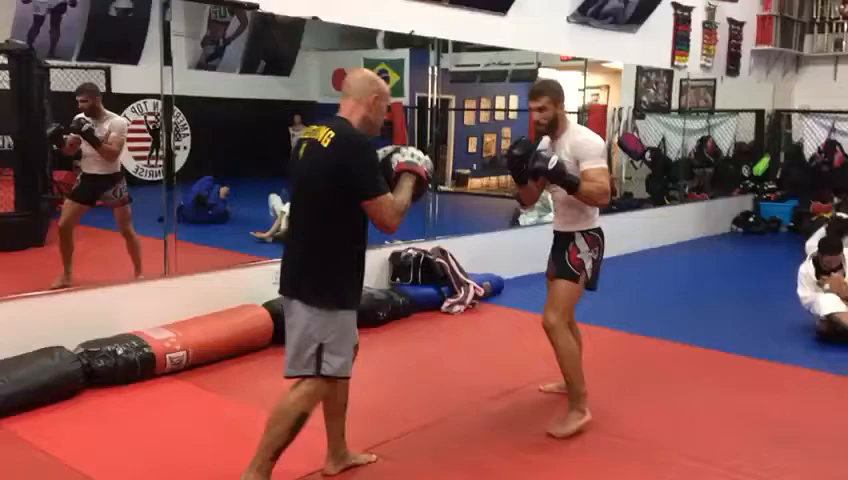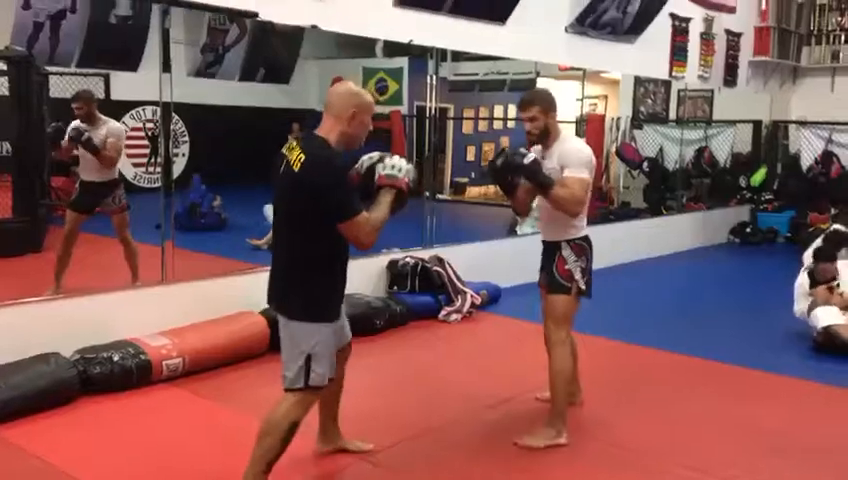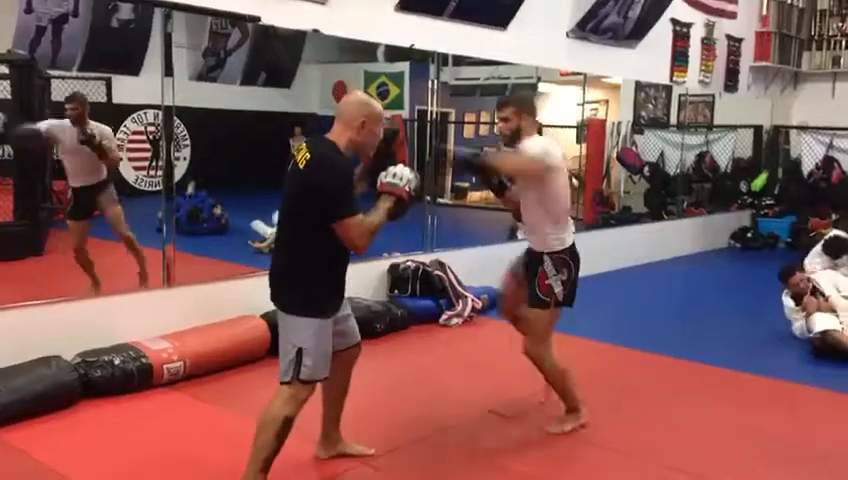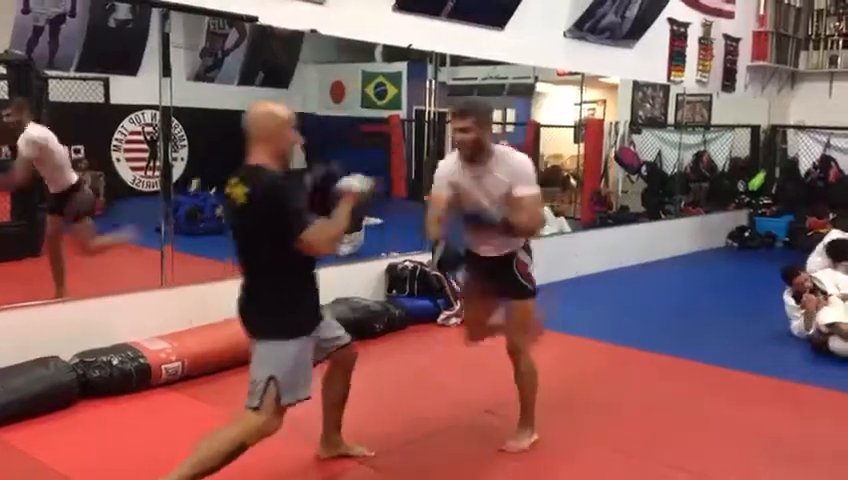
dt=0.4s
person 1, frame 1
left shoulder: (315, 134)
right shoulder: (353, 143)
right elbow: (389, 218)
left wrist: (379, 173)
right wrist: (409, 177)
left hip: (312, 272)
right hip: (323, 280)
left knee: (338, 365)
right knee: (313, 382)
person 1, frame 2
left shoulder: (303, 147)
right shoulder: (325, 164)
right elbow: (364, 236)
left wrist: (358, 176)
right wrist: (388, 190)
left hip: (316, 284)
right hip: (306, 293)
left knee: (337, 352)
right knee: (303, 392)
left ankle: (328, 435)
person 1, frame 3
left shoulder: (318, 151)
right shoulder: (332, 165)
right elbow: (357, 239)
right wrist: (389, 197)
left hip: (323, 284)
right hip: (303, 291)
left knee: (347, 350)
right knee: (297, 388)
left ankle: (330, 440)
person 1, frame 4
left shoulder: (251, 180)
right shoulder: (265, 186)
right elbow: (323, 245)
right wrist: (346, 204)
left hip: (295, 306)
right hip: (277, 317)
left knee: (344, 355)
right knee: (263, 419)
left ankle: (331, 441)
person 2, frame 1
left shoulder: (586, 141)
right shoulder: (543, 145)
left elbow: (602, 194)
right elbow: (528, 199)
left wrist: (562, 176)
right wrist: (519, 170)
left hip: (583, 240)
right hip: (562, 237)
left knee: (553, 321)
right knee: (564, 317)
left ankle: (577, 409)
right ankle: (575, 381)
person 2, frame 2
left shoulder: (575, 151)
right shoulder: (535, 152)
left elbow: (575, 205)
right elbow: (523, 209)
left wrist: (538, 176)
right wrist: (508, 182)
left hip: (570, 250)
right hip: (551, 247)
left knee: (555, 336)
right knee: (558, 327)
left ankle: (555, 429)
right ankle: (571, 390)
person 2, frame 3
left shoulder: (537, 148)
right shoulder: (529, 149)
left elbow: (520, 168)
right elbow: (517, 202)
left wrist: (482, 157)
right wrist: (502, 190)
left hip: (554, 258)
right hip: (538, 250)
left knee: (535, 348)
right knee: (508, 304)
left ankle: (576, 411)
person 2, frame 4
left shoulder: (517, 165)
right shoulder: (449, 165)
left elbow: (533, 223)
right elbow: (436, 213)
left wrist: (498, 221)
right wrist: (438, 242)
left hip: (511, 257)
right hip: (477, 256)
left knee: (517, 348)
right knee: (475, 332)
left ankle: (527, 426)
right ankle: (526, 320)
person 3, frame 1
left shoulder: (117, 122)
right shoulder: (79, 120)
left elbow: (113, 154)
right elbow: (70, 151)
left wrist: (90, 136)
right wrist: (62, 140)
left hip: (111, 180)
right hip: (87, 179)
left knee: (127, 230)
right knee: (64, 225)
left ankle: (139, 274)
right ankle: (66, 275)
person 3, frame 2
left shoulder: (114, 128)
right shoulder: (74, 127)
left elbow: (111, 162)
right elbow: (62, 155)
left wrist: (89, 144)
right wrist: (55, 141)
left hip: (109, 187)
right hip: (85, 186)
left knee: (125, 237)
right knee: (67, 236)
left ankle: (136, 281)
right ankle: (56, 286)
person 3, frame 3
left shoulder: (103, 131)
right shoulder: (57, 127)
left elbow: (114, 162)
left wrist: (95, 146)
left hip: (101, 187)
right hip: (78, 192)
left knee: (123, 234)
right knee: (78, 247)
left ankle: (144, 275)
right ankle: (95, 284)
person 3, frame 4
left shoulder: (29, 137)
right shoulder: (33, 132)
left elbow: (20, 178)
left hip: (73, 193)
right hip: (58, 193)
left knee: (89, 248)
right knee: (51, 244)
left ankle: (128, 238)
right ankle: (60, 293)
